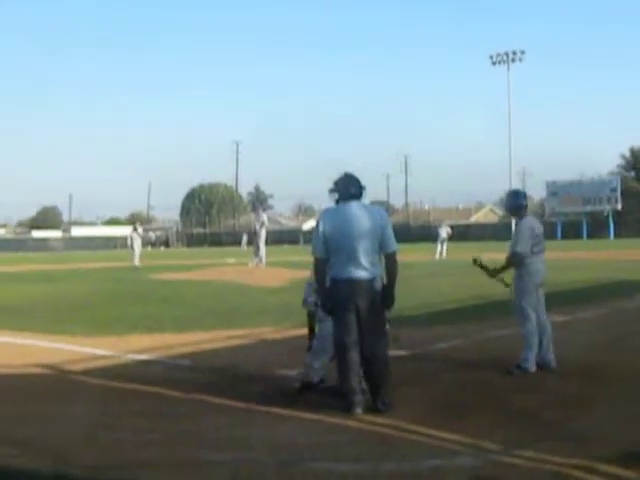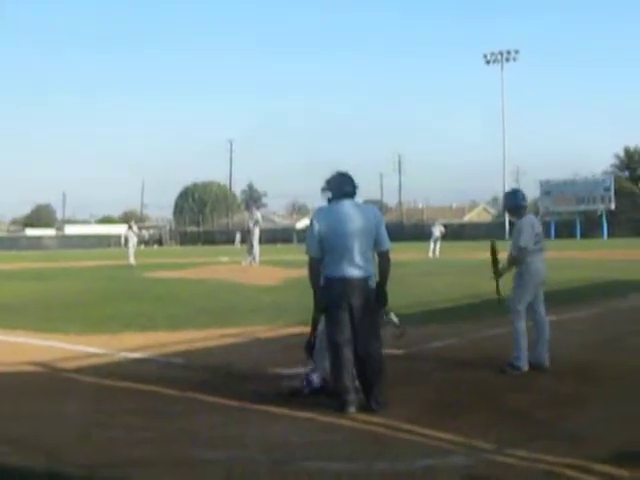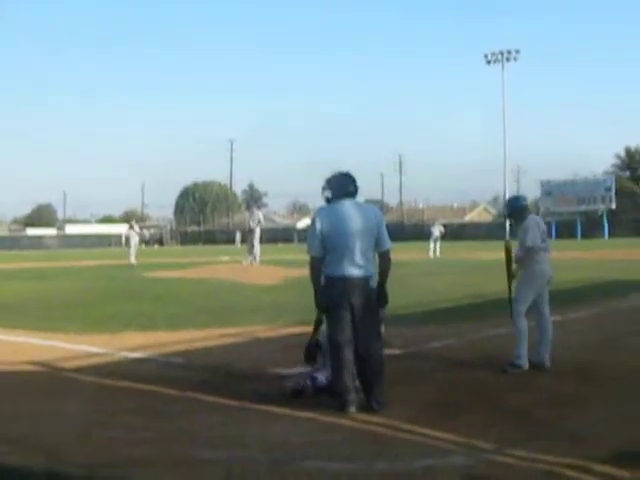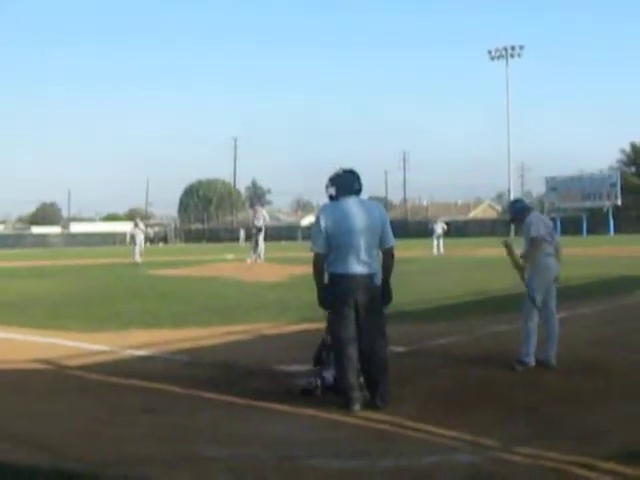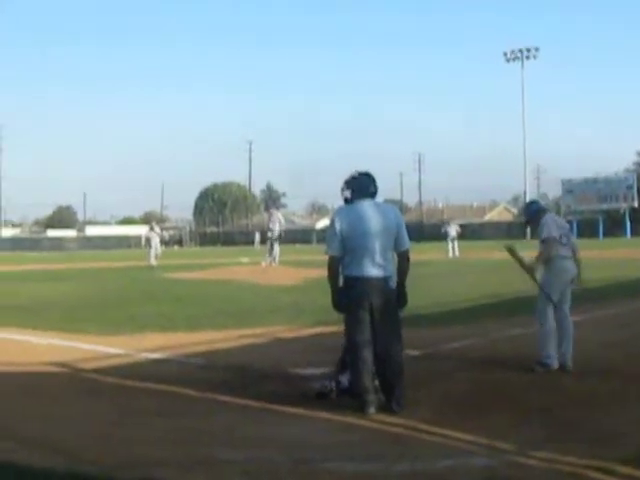
dt=0.2s
person 1, frame 1
left shoulder: (327, 217)
right shoulder: (378, 214)
left elbow: (320, 262)
right elbow: (390, 257)
left wrist: (322, 294)
right wrist: (390, 289)
left hip: (341, 288)
right hip: (371, 287)
left knee: (347, 345)
right knee: (376, 346)
left ankle: (355, 401)
right ankle: (381, 399)
person 1, frame 2
left shoulder: (321, 216)
right shoulder: (372, 212)
left elbow: (314, 261)
right elbow: (384, 256)
left wrist: (317, 293)
right wrist: (382, 287)
left hip: (335, 287)
right hip: (365, 285)
left knee: (341, 344)
right knee: (369, 344)
left ankle: (348, 400)
right ankle: (374, 398)
person 1, frame 3
left shoulder: (322, 215)
right shoulder: (373, 212)
left elbow: (316, 260)
right elbow: (385, 256)
left wrist: (318, 291)
right wrist: (382, 286)
left hip: (336, 286)
right hip: (366, 285)
left knee: (341, 343)
right knee: (370, 343)
left ankle: (347, 399)
right ankle: (374, 398)
person 1, frame 4
left shoulder: (326, 213)
right shoulder: (377, 209)
left elbow: (320, 257)
right elbow: (388, 253)
left wrist: (320, 288)
right wrist: (385, 283)
left hip: (340, 283)
right hip: (370, 282)
left knee: (345, 341)
right knee: (374, 341)
left ankle: (352, 397)
right ankle: (379, 396)
person 1, frame 5
left shoulder: (341, 215)
right shoulder: (392, 212)
left elbow: (334, 260)
right elbow: (404, 256)
left wrist: (335, 291)
right wrist: (401, 286)
left hip: (355, 286)
right hip: (385, 285)
left knee: (360, 344)
right knee: (390, 344)
left ankle: (367, 400)
right ankle: (395, 399)
person 2, frame 1
left shoulder: (523, 225)
right shoulder: (535, 222)
left elbow: (518, 255)
left wrist: (499, 270)
left hip: (527, 273)
right hip: (538, 270)
left knee: (527, 318)
right knee: (540, 316)
left ankle: (527, 363)
right ankle: (546, 358)
person 2, frame 2
left shoulder: (523, 223)
right shoulder: (534, 220)
left elbow: (522, 251)
left wrist: (506, 268)
left hip: (527, 271)
right hip: (539, 270)
left knee: (517, 314)
right knee: (539, 315)
left ankle: (519, 362)
right ankle: (541, 359)
person 2, frame 3
left shoulder: (529, 223)
right shoulder: (537, 221)
left elbow: (533, 250)
left wrist: (519, 269)
left hip: (533, 271)
right hip: (544, 270)
left knee: (518, 312)
right knee: (543, 315)
left ankle: (520, 361)
right ankle: (543, 359)
person 2, frame 4
left shoulder: (532, 219)
right shoulder: (544, 219)
left elbow: (538, 242)
right elbow: (557, 246)
left wrist: (526, 262)
left hip: (540, 266)
right hip: (552, 265)
left knee: (530, 311)
right knee: (549, 313)
left ankle: (527, 358)
right ankle: (548, 356)
person 2, frame 5
left shoulder: (547, 220)
right shoulder: (560, 222)
left elbow: (550, 243)
right elbow: (574, 249)
left wrist: (536, 262)
right wrist: (579, 271)
left hip: (556, 268)
right hip: (570, 268)
left knee: (545, 313)
right knee: (563, 315)
left ankle: (549, 360)
right ankle: (565, 359)
